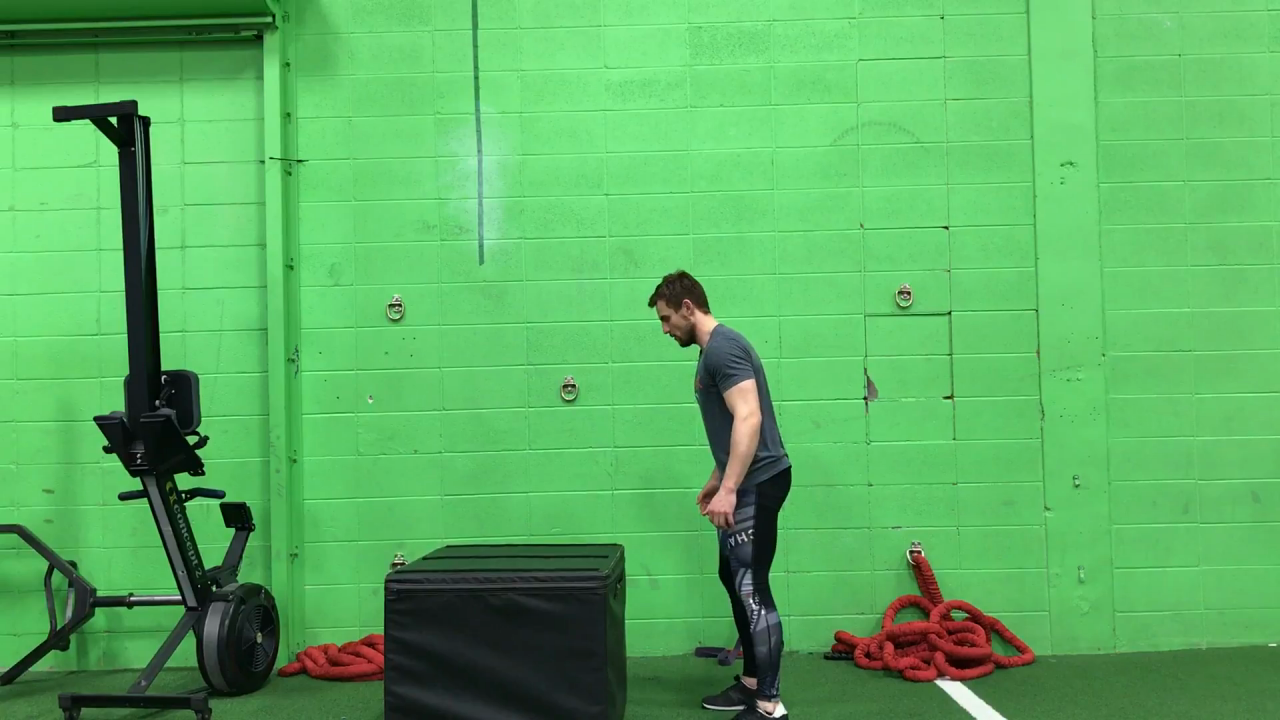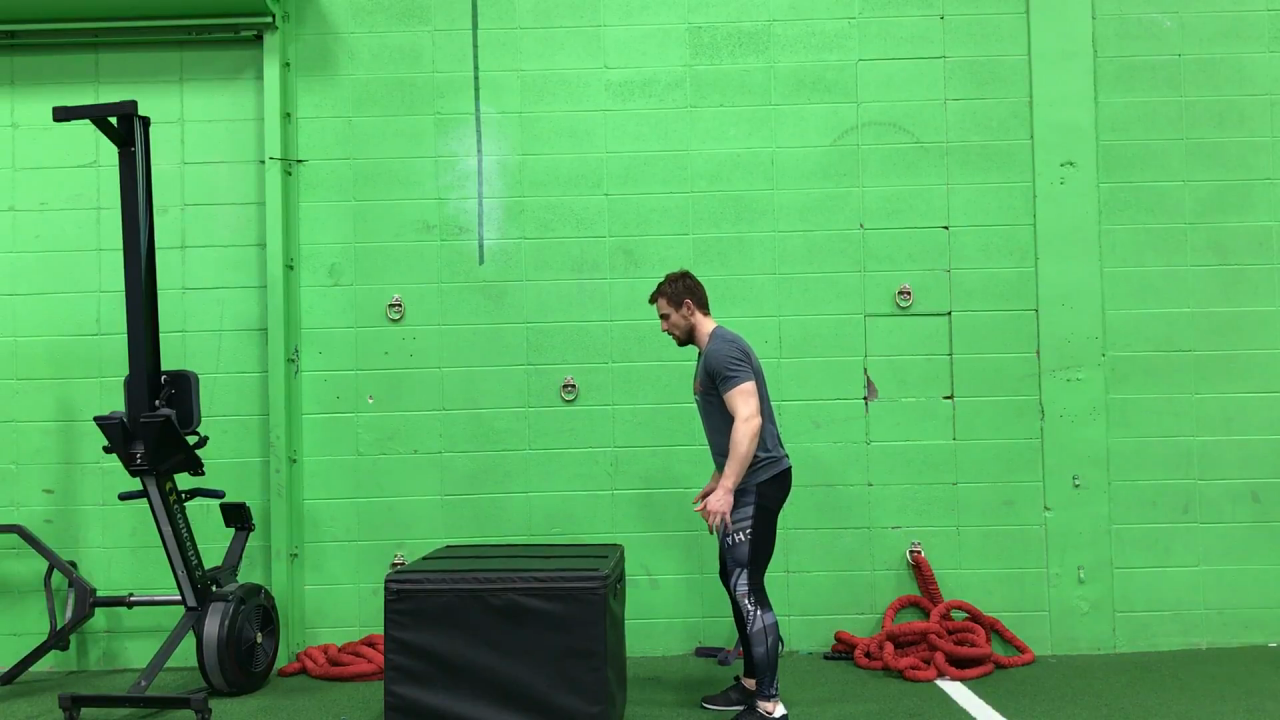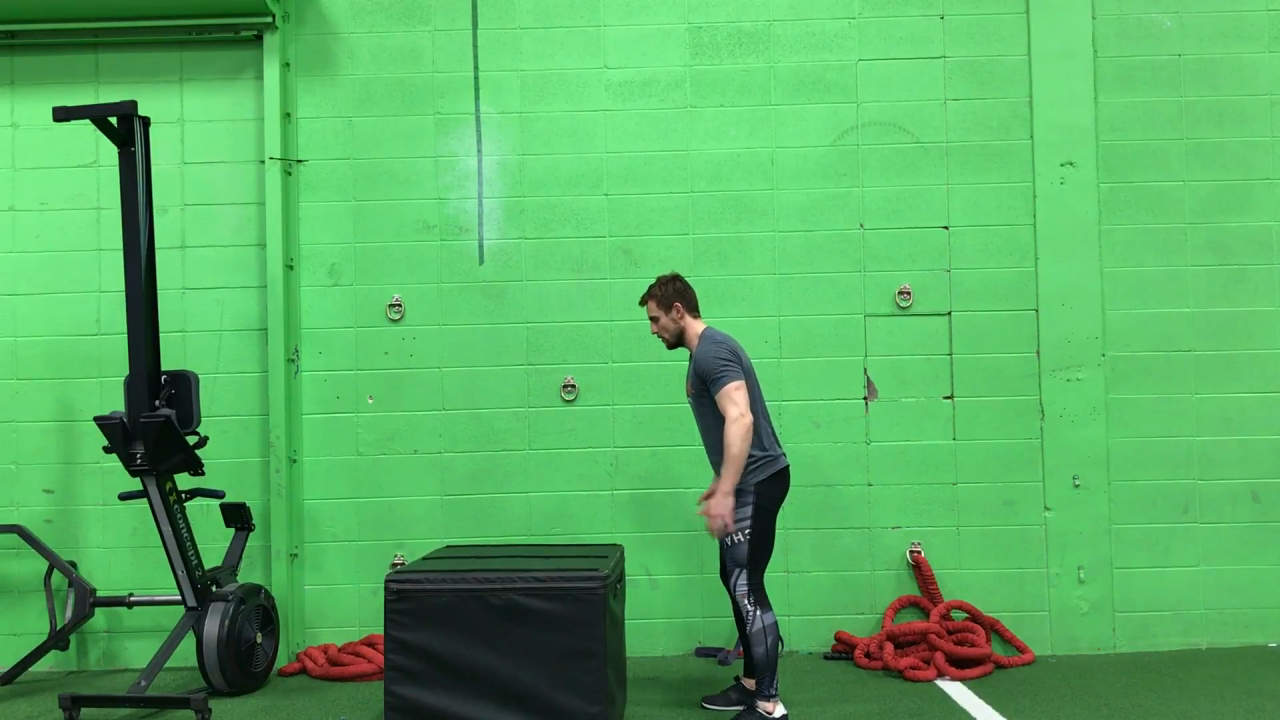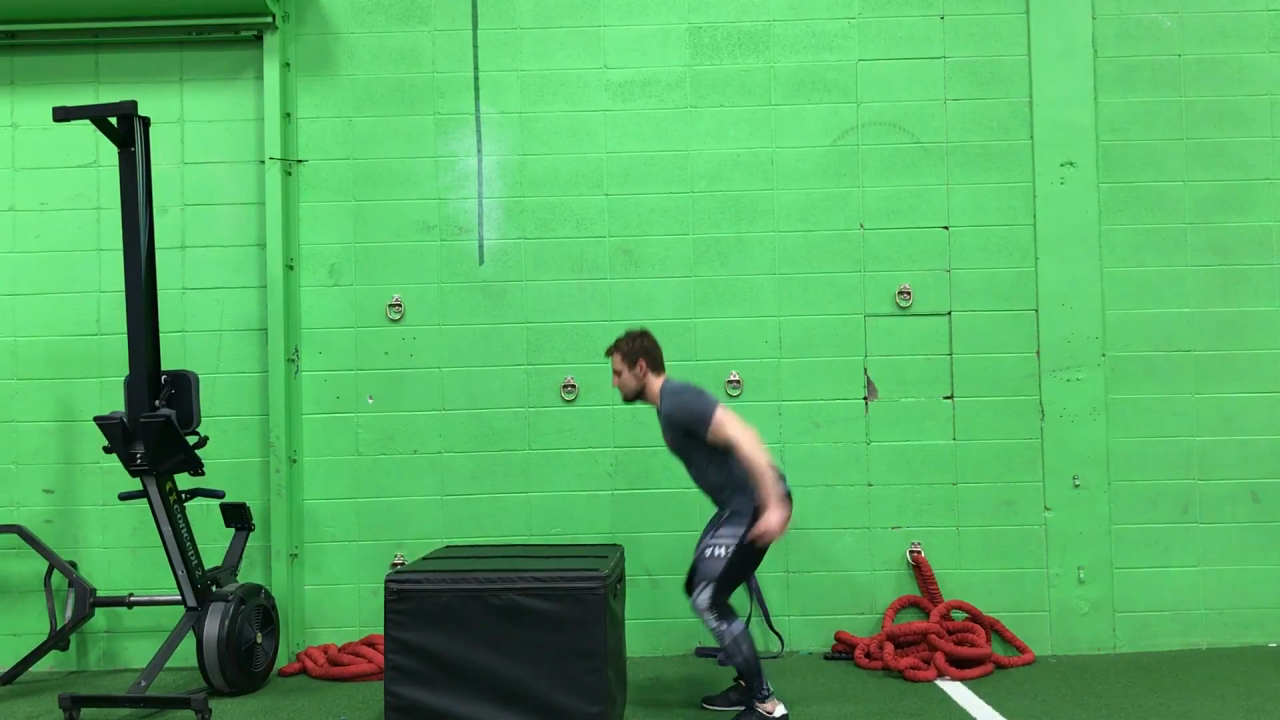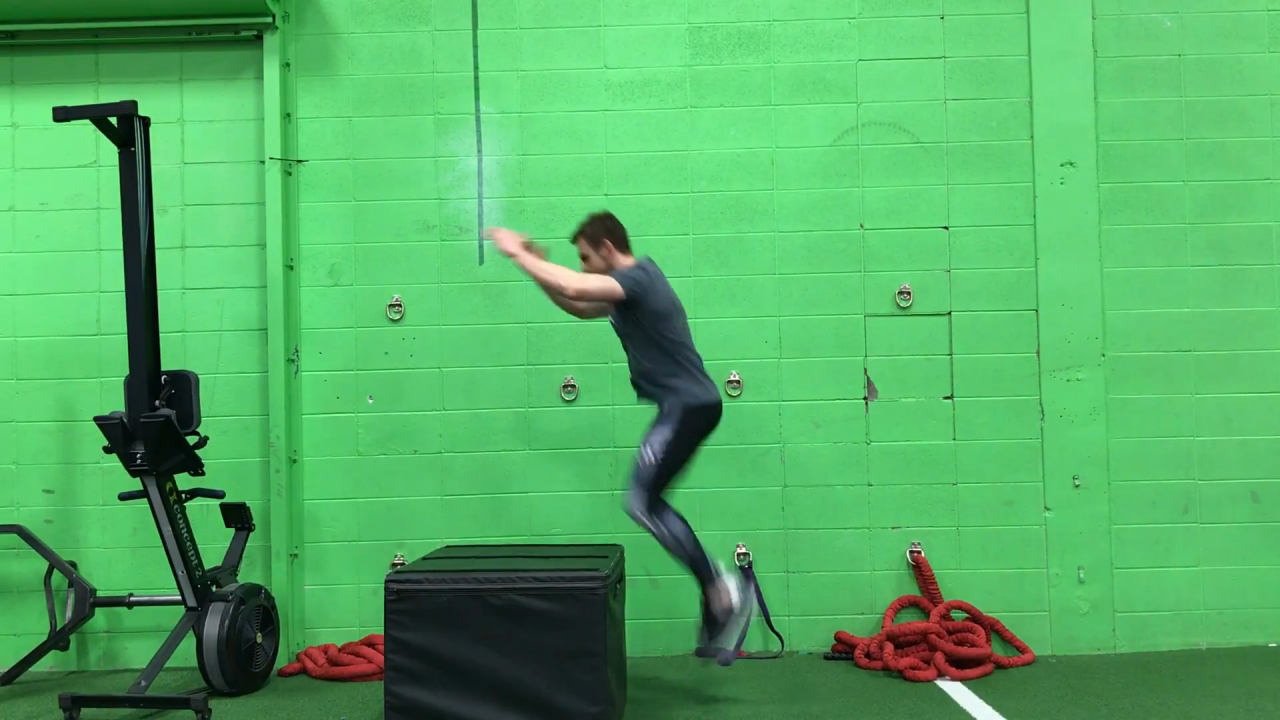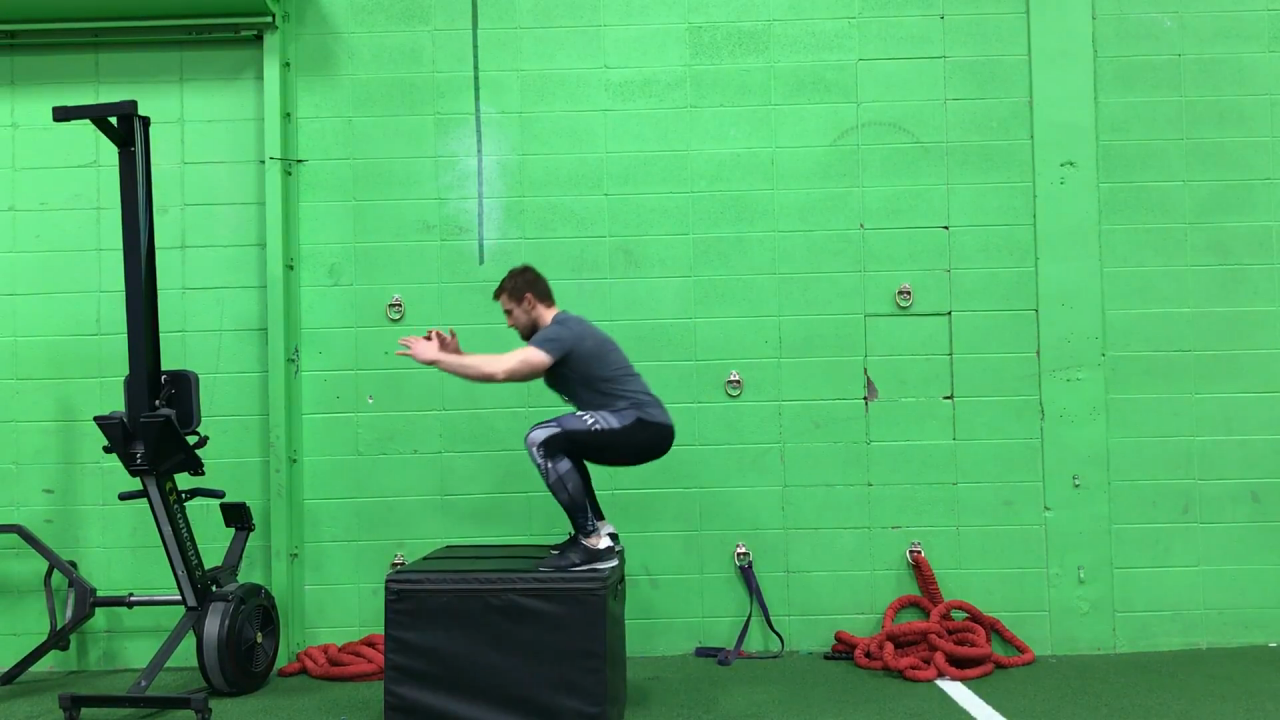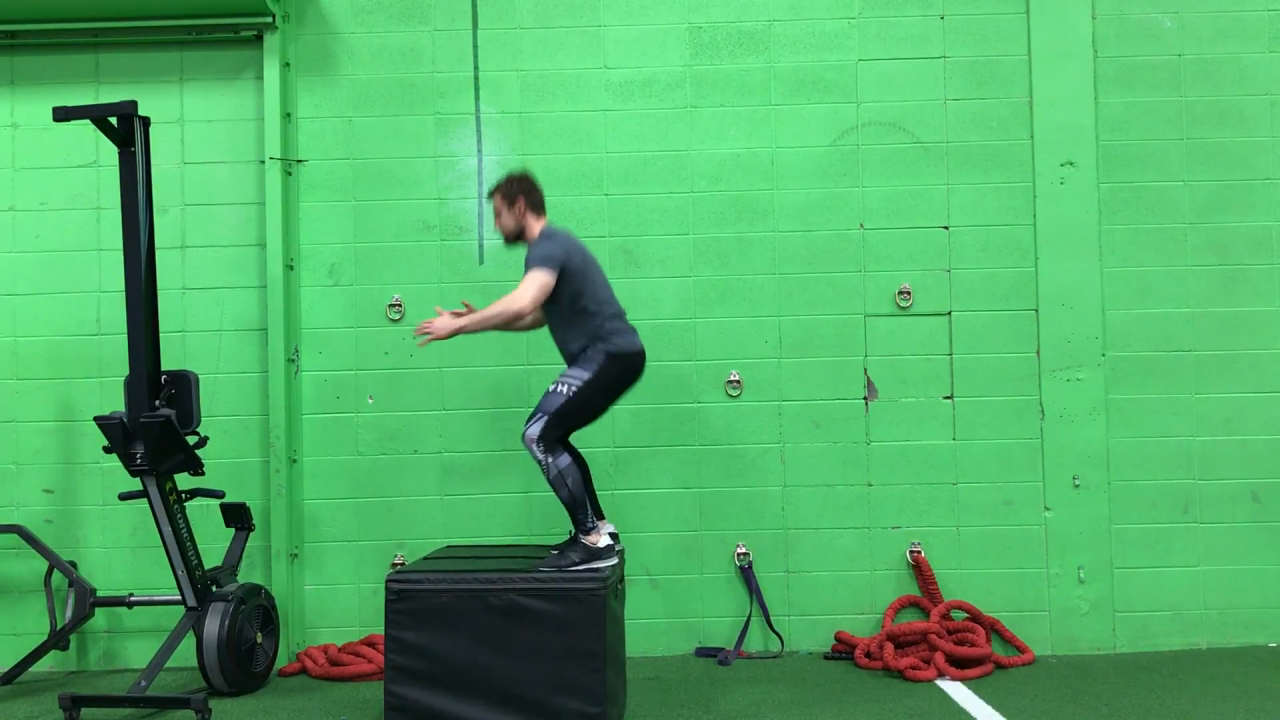
dt=0.4s
person 1, frame 1
left shoulder: (723, 347)
right shoulder: (712, 350)
left elbow: (749, 420)
left wrist: (729, 489)
right wrist: (716, 480)
left hip: (756, 484)
right hip: (745, 482)
left knee: (750, 587)
right knee: (734, 581)
right ankle: (751, 682)
person 1, frame 2
left shoulder: (722, 350)
right shoulder: (711, 352)
left elbow: (750, 421)
left wrist: (726, 488)
right wrist: (718, 480)
left hip: (757, 483)
right hip: (746, 482)
left knee: (746, 588)
right knee: (735, 583)
right ankle: (752, 683)
person 1, frame 3
left shoulder: (711, 350)
right shoulder: (705, 351)
left elbow: (740, 420)
left wrist: (725, 492)
right wrist: (721, 485)
left hip: (756, 482)
right hip: (746, 481)
left knee: (746, 589)
right knee: (736, 583)
right ankle: (752, 684)
person 1, frame 4
left shoulder: (680, 403)
right shoulder: (674, 403)
left elbow: (743, 439)
left wrist: (773, 505)
left hip: (753, 506)
right hip: (740, 505)
left knee: (708, 598)
right knee: (704, 591)
right ankle: (751, 685)
person 1, frame 5
left shoulder: (637, 278)
right shoulder: (633, 281)
left elbow: (572, 286)
right elbow: (580, 304)
left wrist: (519, 255)
right wrist: (534, 262)
left hip: (690, 407)
right hip: (684, 405)
left knee: (641, 501)
right knee: (647, 501)
left ankle: (722, 590)
right ankle: (719, 598)
person 1, frame 6
left shoulder: (559, 334)
right shoulder: (562, 330)
left elbow: (500, 371)
right elbow: (512, 368)
left wrist: (436, 359)
right wrist: (457, 355)
left hip: (645, 427)
right hip: (643, 426)
left knee: (542, 440)
right knee: (555, 443)
left ankle: (593, 542)
right ankle: (599, 530)
person 1, frame 7
left shoulder: (548, 245)
right shoulder: (553, 246)
left elbow: (520, 304)
right elbow: (535, 314)
left wrist: (457, 327)
right wrist: (475, 317)
left hip: (610, 356)
right hip: (610, 355)
left knee: (539, 435)
right knee: (550, 435)
left ankle: (594, 541)
right ankle: (598, 530)
